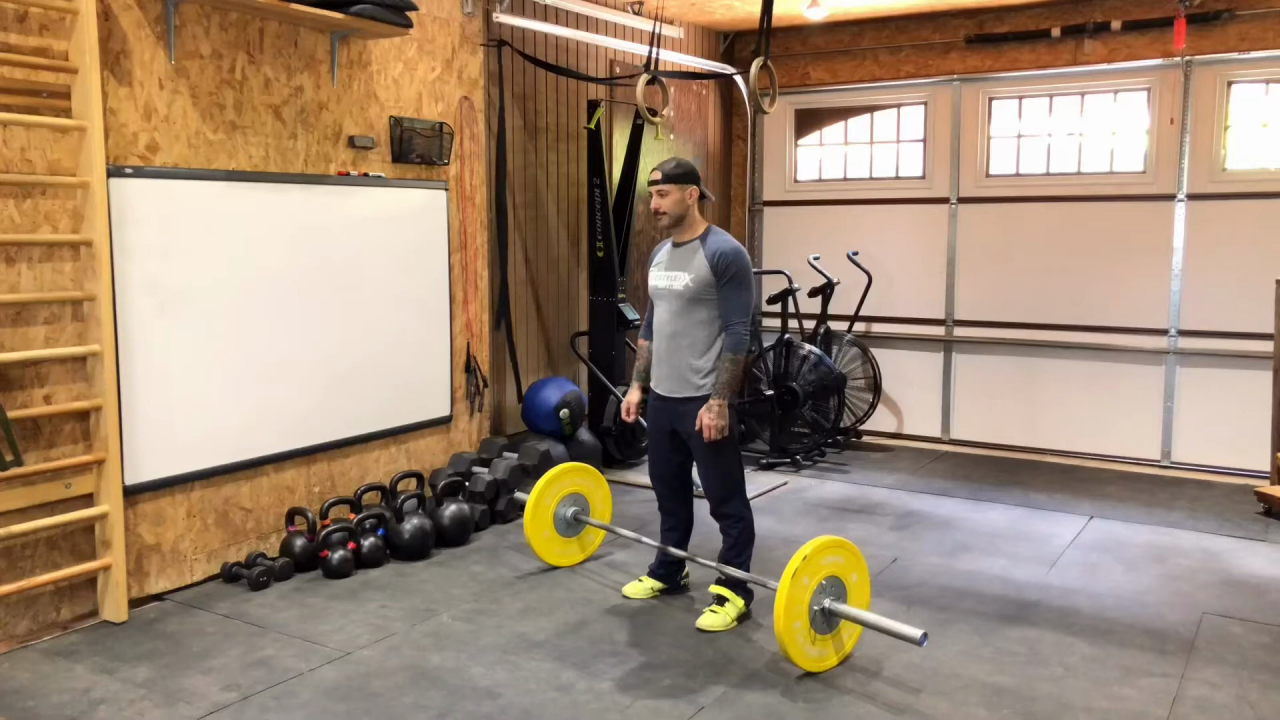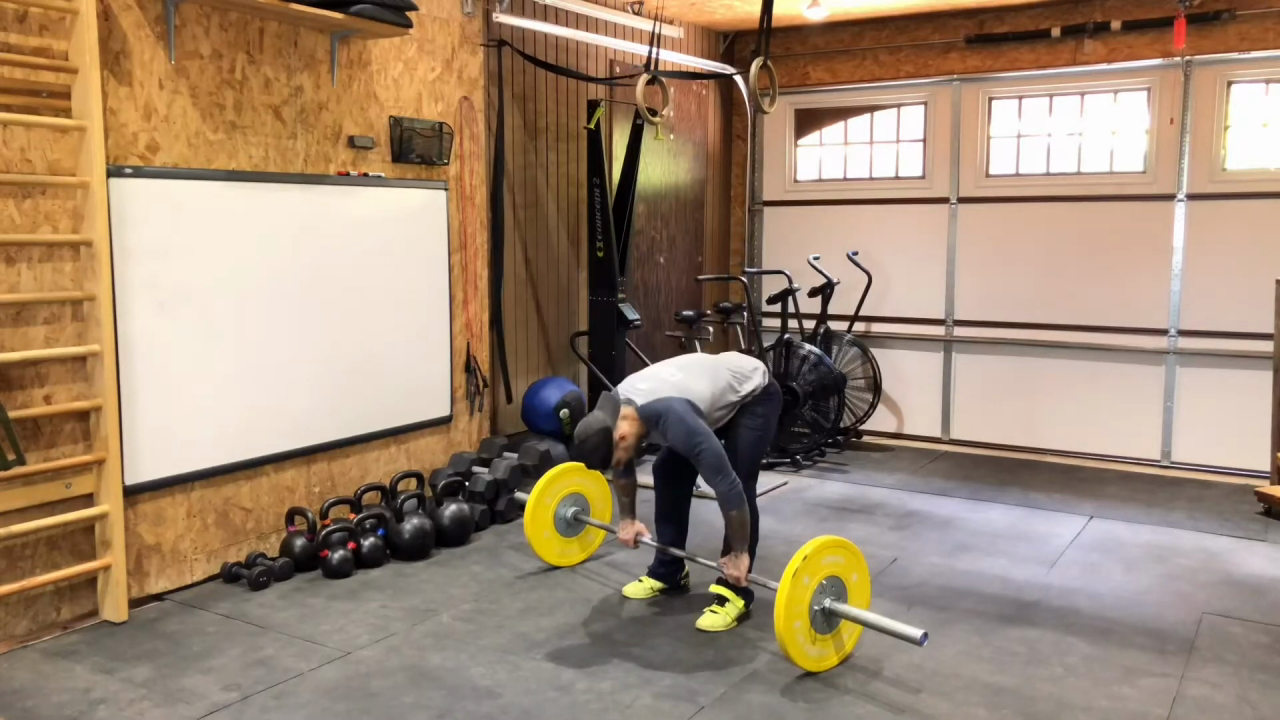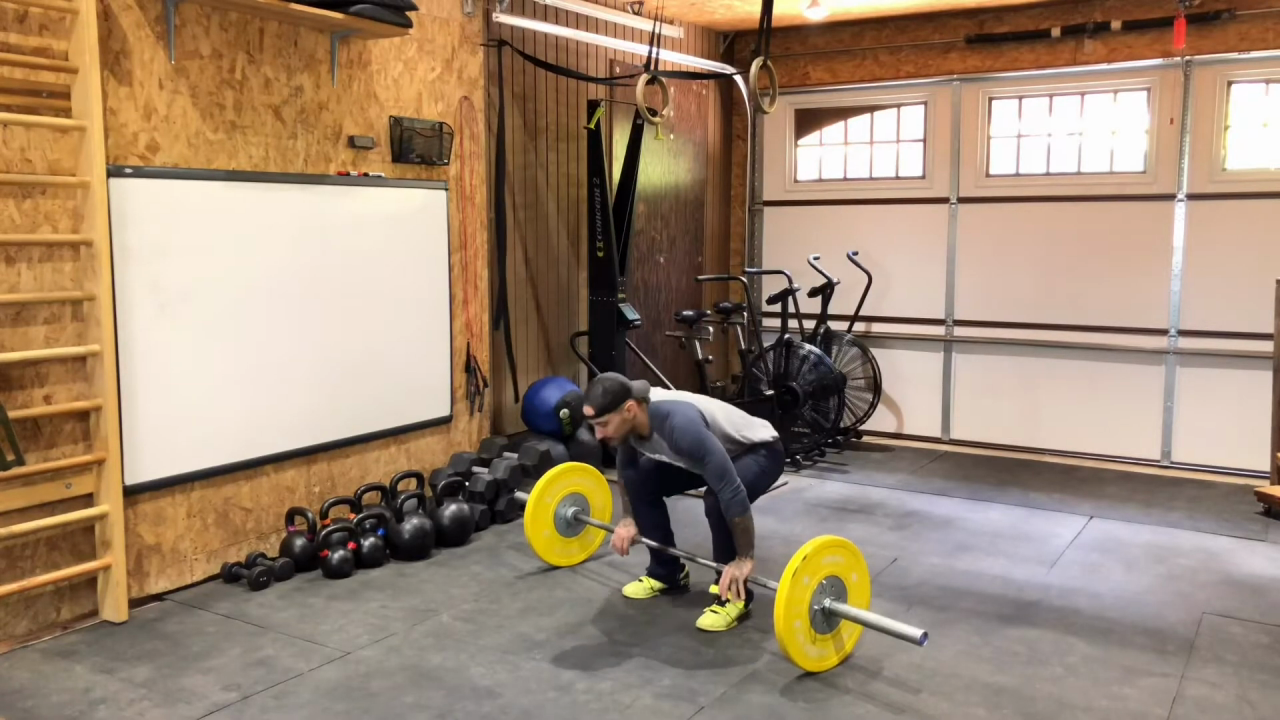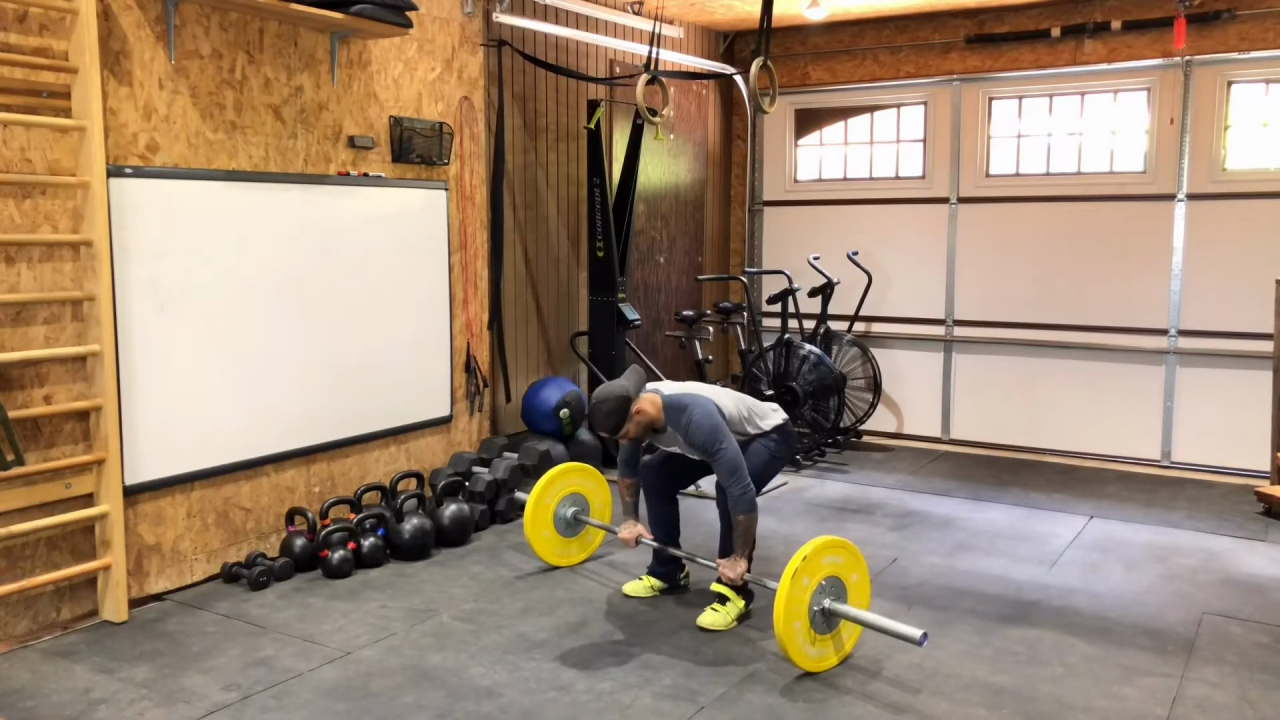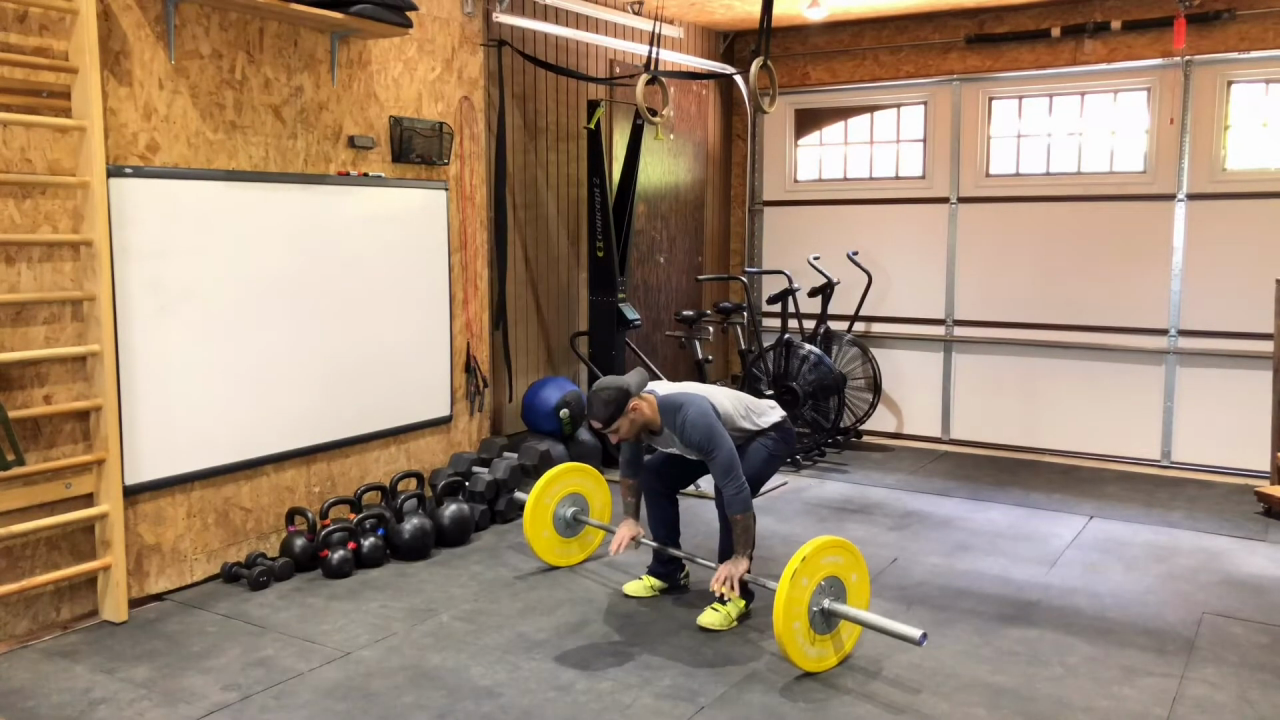
dt=1s
person 1, frame 1
left shoulder: (724, 253)
right shoulder: (660, 254)
left elbow: (737, 335)
left wrist: (719, 402)
right wrist: (637, 385)
left hip: (705, 401)
right hip: (663, 398)
left knee: (725, 499)
right knee: (669, 490)
left ankle: (734, 592)
right ankle: (669, 572)
person 1, frame 2
left shoulder: (675, 420)
right shoulder: (615, 410)
left elbow: (726, 484)
right elbow: (623, 469)
left wrist: (740, 553)
right wrist: (627, 518)
left hip: (754, 396)
right hip: (716, 390)
left knee: (739, 482)
right knee: (668, 474)
left ankle: (735, 592)
right ankle: (669, 572)
person 1, frame 3
left shoulder: (680, 424)
right shoulder: (628, 419)
left elbow: (731, 492)
right elbow: (627, 467)
left wrist: (744, 559)
right wrist: (628, 518)
left hip: (759, 451)
left knee: (717, 501)
right knee: (639, 481)
left ankle: (733, 594)
right ankle: (668, 572)
person 1, frame 4
left shoulder: (697, 419)
right shoulder: (635, 407)
left elbow: (741, 488)
right elbow: (628, 466)
left wrist: (740, 558)
right wrist: (630, 518)
left hip: (769, 434)
right hip: (728, 434)
left knee: (727, 490)
right knee: (654, 474)
left ankle: (735, 591)
right ankle: (668, 571)
person 1, frame 5
left shoulder: (691, 417)
right shoulder: (633, 411)
left elbow: (735, 487)
right elbow: (631, 466)
left wrist: (741, 557)
right wrist: (630, 519)
left hip: (769, 432)
right hip: (726, 431)
left knee: (726, 490)
right knee: (654, 475)
left ankle: (735, 592)
right ankle: (668, 571)
